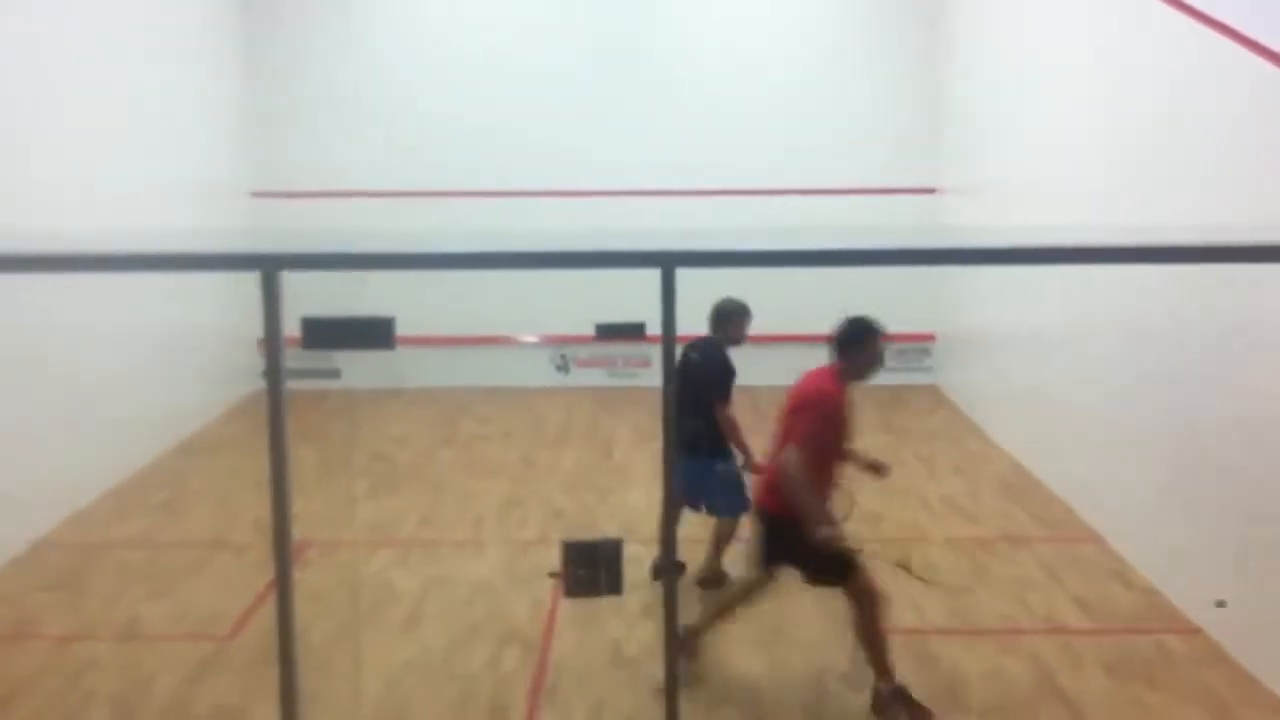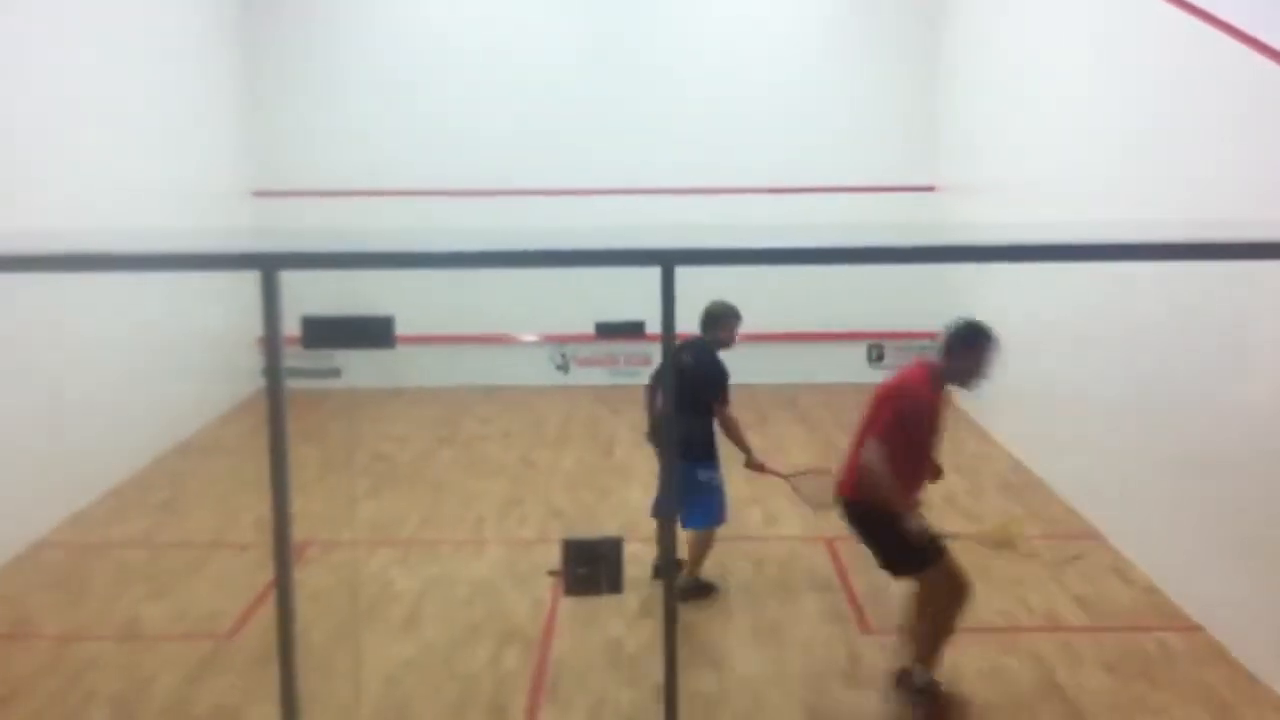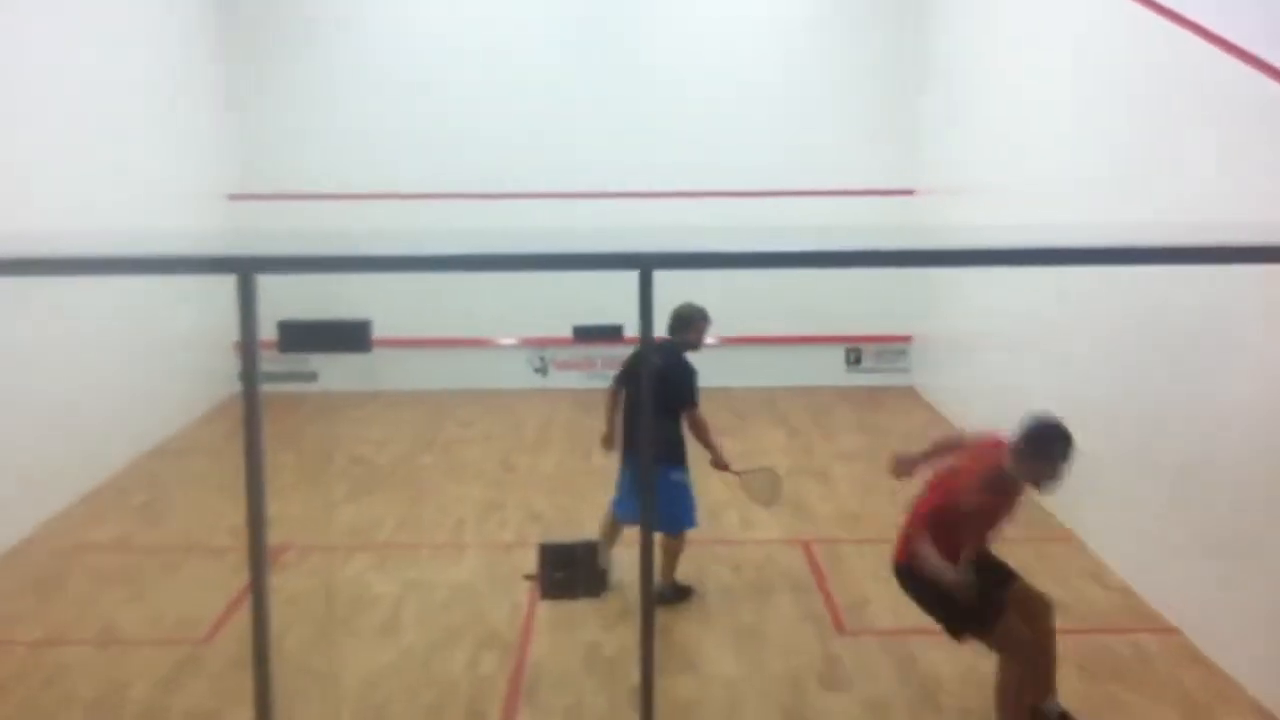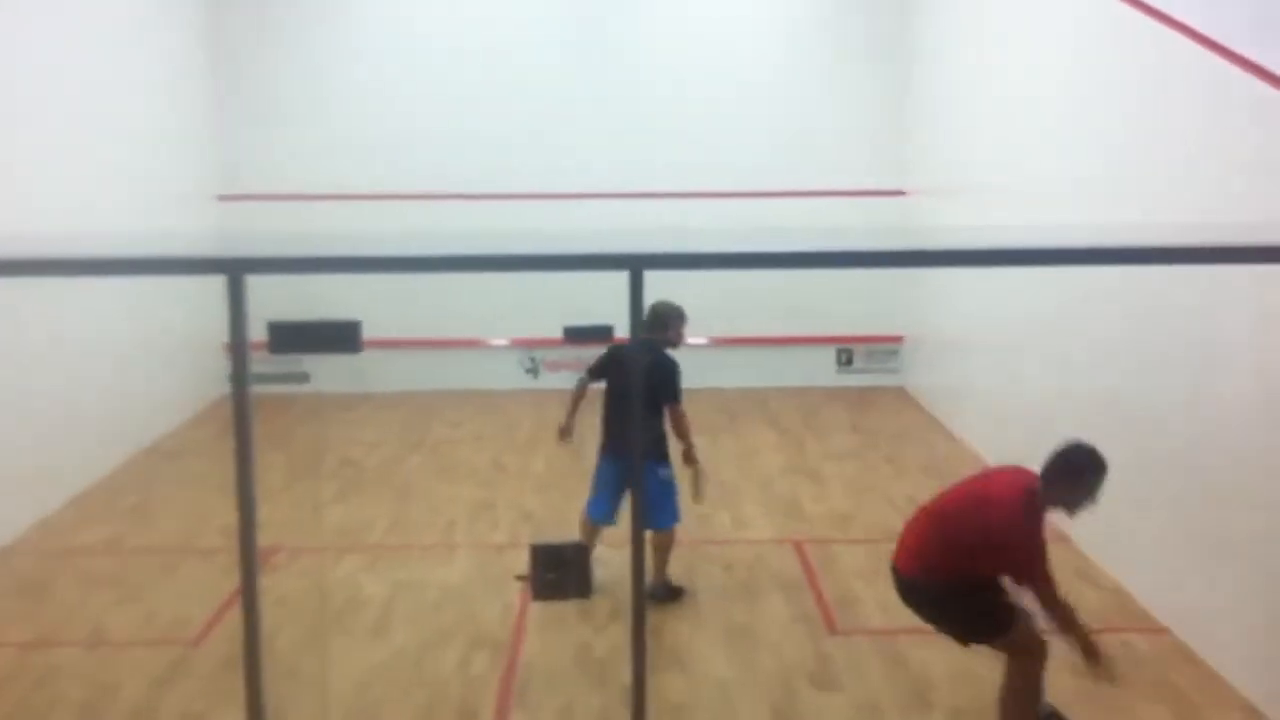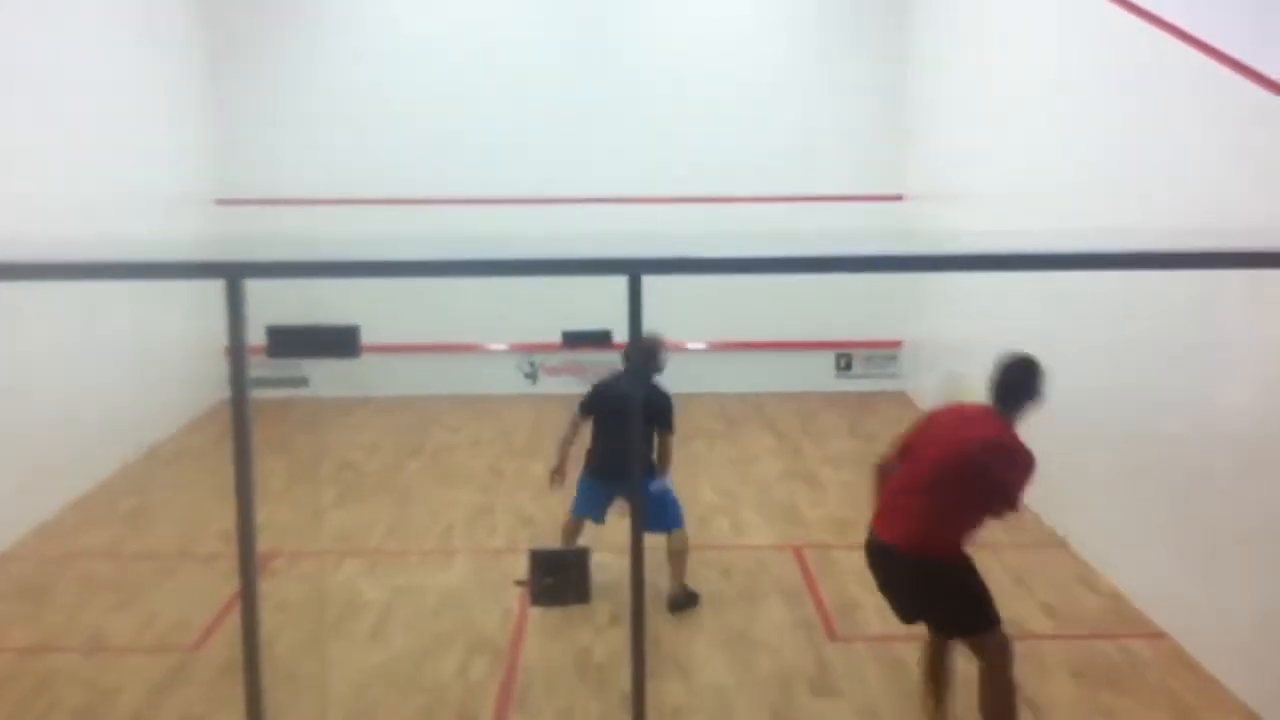
dt=0.2s
person 1, frame 1
left shoulder: (823, 384)
right shoulder: (825, 396)
right elbow: (790, 464)
left wrist: (855, 457)
right wrist: (817, 524)
left hip: (779, 505)
right hip: (791, 511)
left knee: (762, 578)
right knee: (866, 596)
left ankle: (692, 635)
person 1, frame 2
left shoulder: (927, 380)
right shoulder: (912, 390)
right elbow: (873, 457)
left wrist: (926, 461)
right wrist: (907, 515)
left hip: (891, 497)
right hip: (870, 500)
left knee: (938, 584)
right knee: (954, 586)
left ankle: (916, 674)
right ankle: (918, 678)
person 1, frame 3
left shoulder: (1002, 453)
right shoulder: (976, 496)
left elbow: (956, 441)
right elbow: (921, 550)
left wrist: (917, 458)
right wrist: (949, 576)
left hip: (956, 555)
right hip: (926, 569)
left knee: (1040, 611)
right knee: (1021, 648)
person 1, frame 4
left shoulder: (1019, 479)
right shoulder: (1020, 528)
right elbow: (1052, 603)
right wrist: (1089, 649)
right hip: (930, 577)
left knee: (1018, 628)
right knee: (1030, 650)
person 1, frame 5
left shoulder: (946, 415)
right shoulder: (1017, 456)
left elbow: (886, 467)
right elbow: (999, 509)
left hip: (882, 543)
right hip: (931, 554)
left knee: (940, 633)
right knee: (996, 653)
person 2, frame 1
left shoulder: (692, 349)
right shoulder: (720, 364)
left elbow: (677, 392)
right elbow: (723, 416)
right wrist: (747, 455)
left hip: (680, 442)
right hip: (707, 448)
left knee: (675, 502)
right knee: (732, 508)
left ankle: (663, 561)
right ankle: (711, 569)
person 2, frame 2
left shoulder: (679, 351)
right shoulder: (713, 367)
left elbow: (652, 388)
right elbow: (724, 417)
left wrist: (653, 424)
right wrist: (749, 454)
right hip: (696, 451)
left knee: (667, 505)
right knee: (706, 518)
left ankle: (663, 561)
right ankle: (690, 580)
person 2, frame 3
left shoulder: (642, 355)
right shoulder: (682, 369)
left elbow: (616, 390)
right elbow: (693, 419)
left wrist: (610, 427)
right wrist: (716, 454)
left hip: (633, 448)
right hip: (666, 455)
left knee: (620, 509)
right knee: (677, 521)
left ankle: (599, 564)
right ankle: (666, 585)
person 2, frame 4
left shoulder: (617, 352)
right shoulder: (666, 364)
left elbow: (583, 383)
right elbow: (677, 415)
left wrist: (569, 419)
right wrist: (690, 451)
left hip: (614, 448)
right hip: (651, 452)
left knee: (596, 512)
right knee: (664, 519)
right ankle: (659, 583)
person 2, frame 5
left shoulder: (603, 388)
right shoulder: (659, 397)
left elbow: (575, 424)
right elbow: (665, 444)
left wrist: (561, 461)
right wrist: (660, 475)
left hip: (599, 470)
right hip: (639, 472)
left knee: (577, 513)
right knee: (675, 526)
right ankle: (678, 590)
